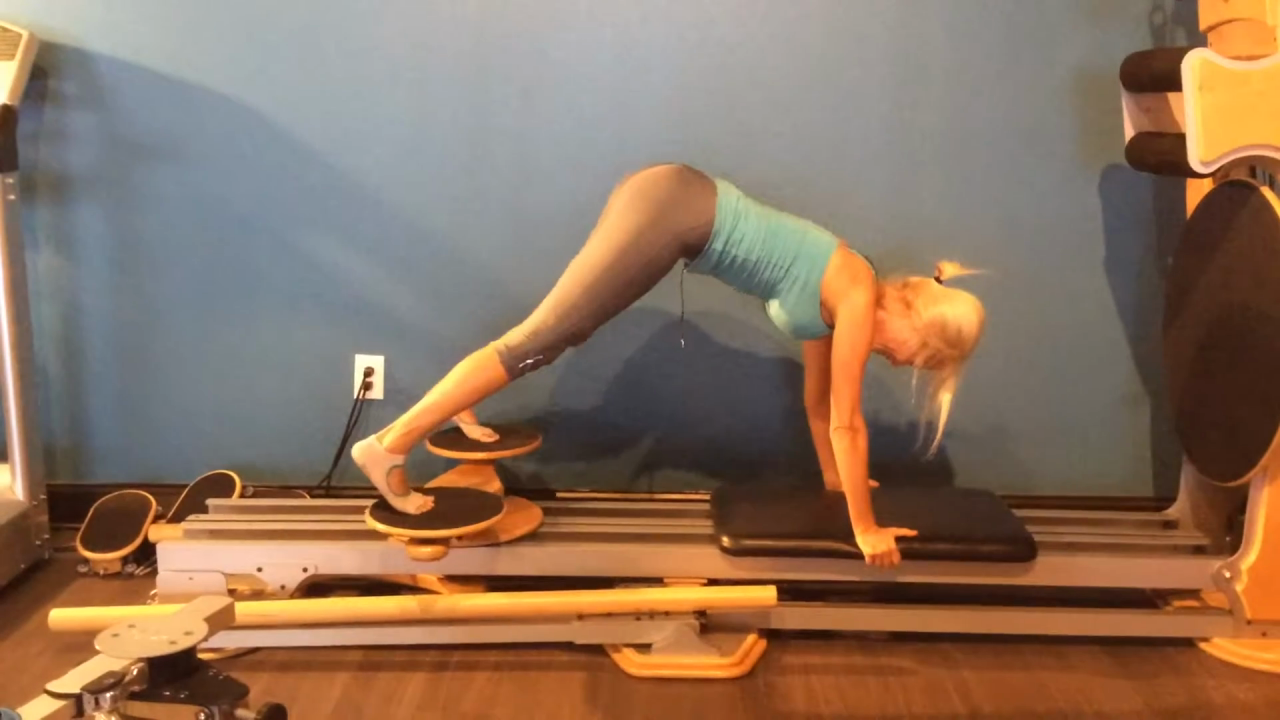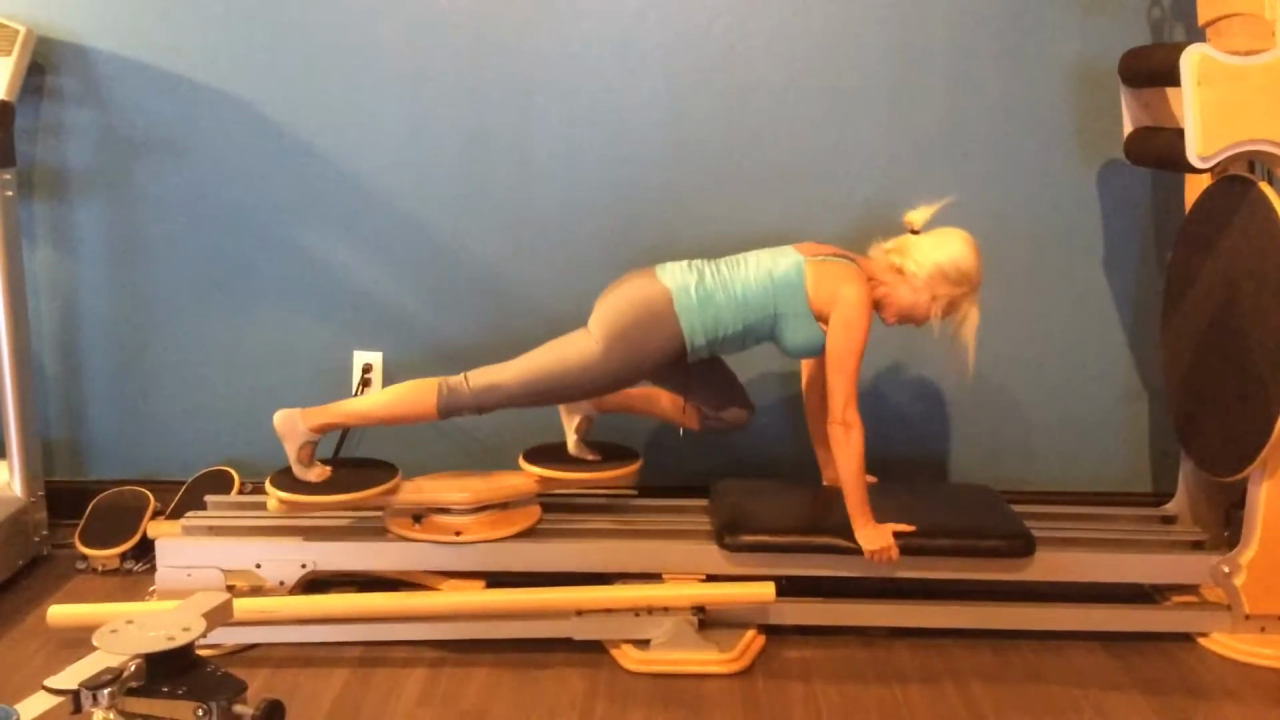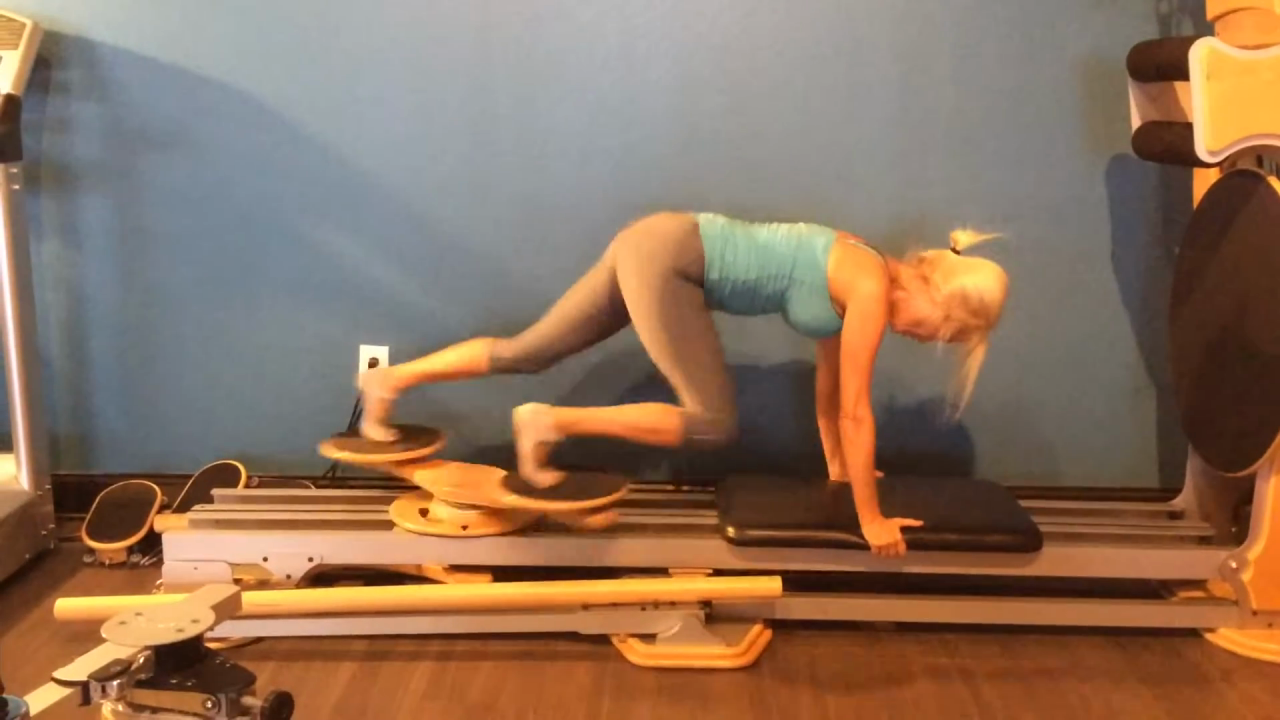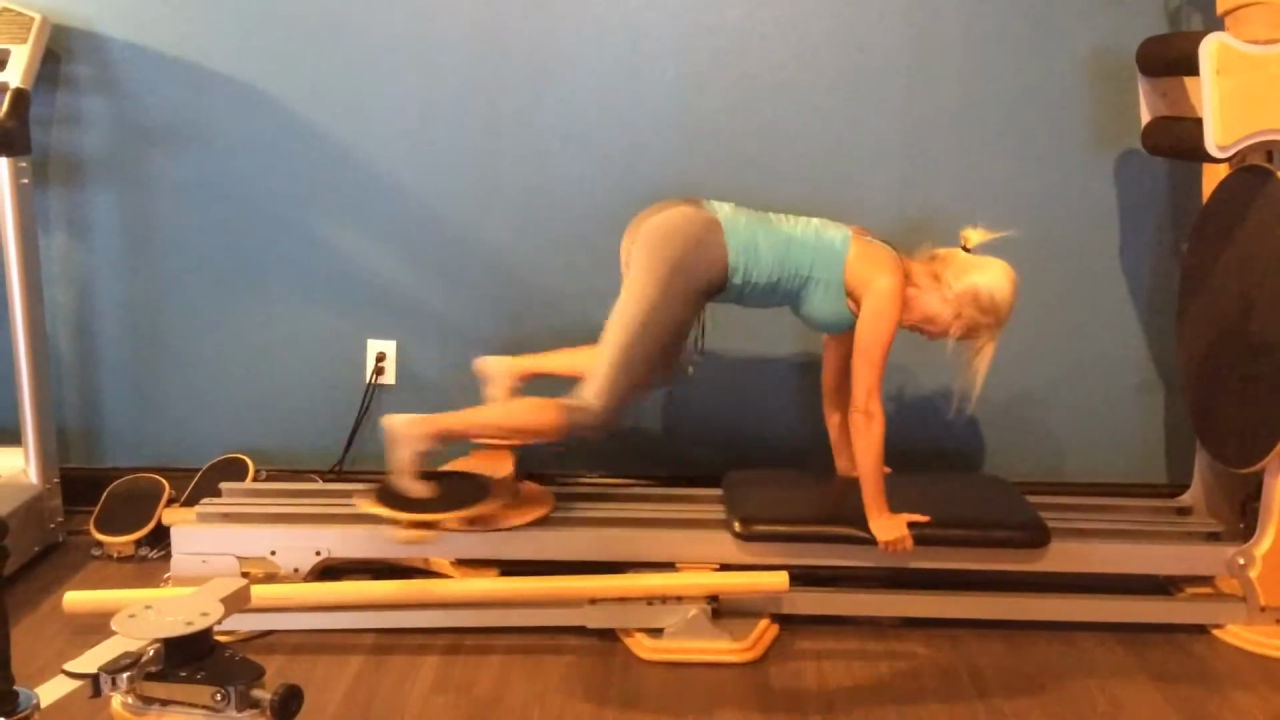
dt=1s
person 1, frame 1
left shoulder: (837, 301)
right shoulder: (860, 297)
left elbow: (817, 401)
right elbow: (847, 421)
left wrist: (833, 479)
right wrist: (865, 527)
left hip: (669, 201)
right hip: (671, 208)
left knee: (567, 325)
right knee: (540, 340)
left ankle: (457, 398)
right ankle: (389, 445)
person 1, frame 2
left shoulder: (836, 268)
right shoulder: (853, 293)
left elbow: (814, 384)
right elbow: (843, 418)
left wrist: (832, 473)
right wrist: (863, 523)
left hip: (653, 300)
right hip: (645, 325)
left knee: (732, 413)
right knee: (477, 392)
left ankle: (592, 404)
right ankle: (308, 421)
person 1, frame 3
left shoulder: (856, 279)
right shoulder: (873, 288)
left elbow: (830, 385)
right elbow: (856, 411)
left wrist: (839, 470)
right wrist: (871, 518)
left hip: (657, 246)
right hip: (666, 254)
left knee: (529, 352)
right knee: (714, 426)
left ankle: (389, 382)
right ankle: (549, 424)
person 1, frame 4
left shoulder: (867, 279)
right shoulder: (889, 286)
left elbow: (837, 380)
right elbow: (866, 406)
left wrist: (846, 466)
right wrist: (879, 514)
left hip: (675, 225)
right hip: (686, 246)
left knee: (631, 367)
right knee: (599, 409)
left ankle: (507, 370)
right ankle: (422, 427)
